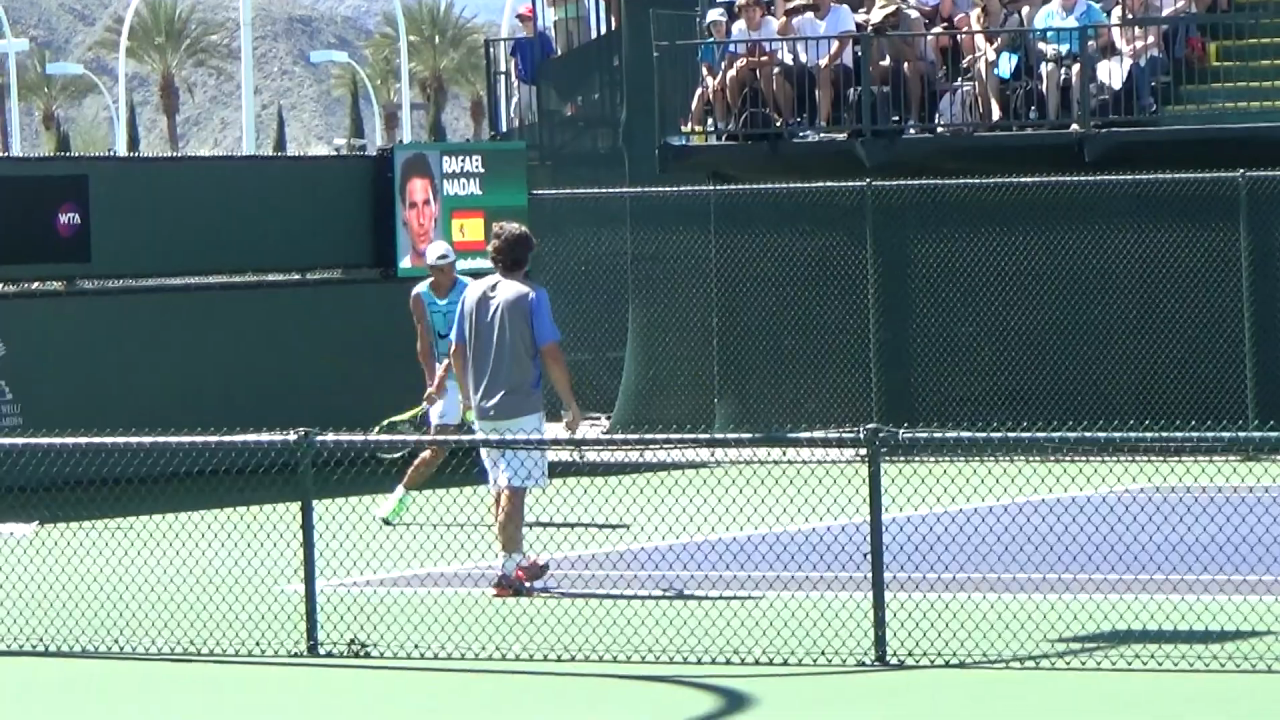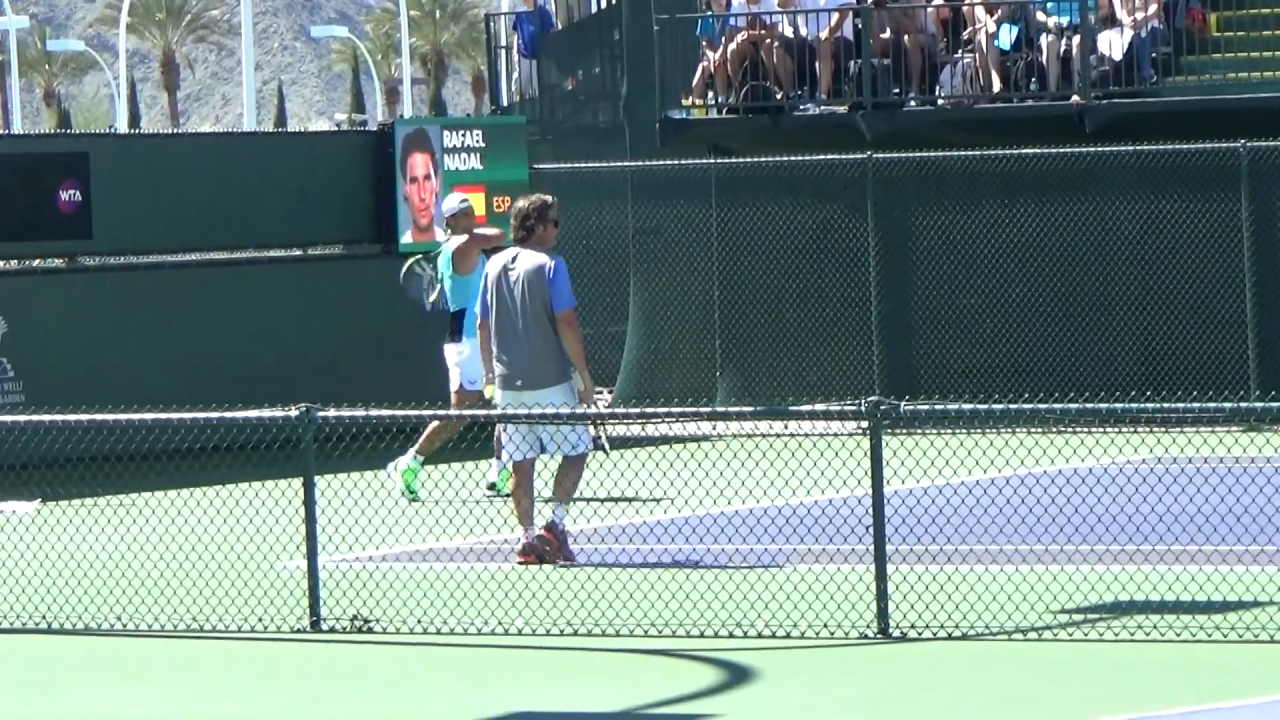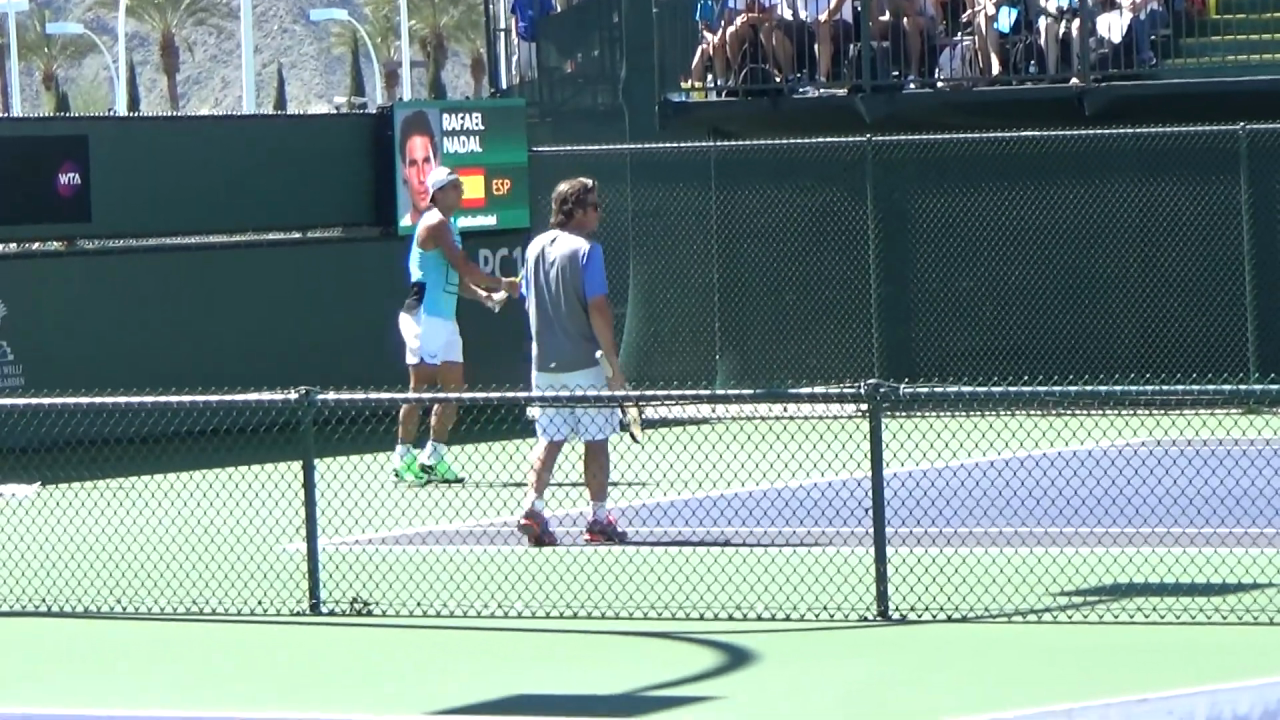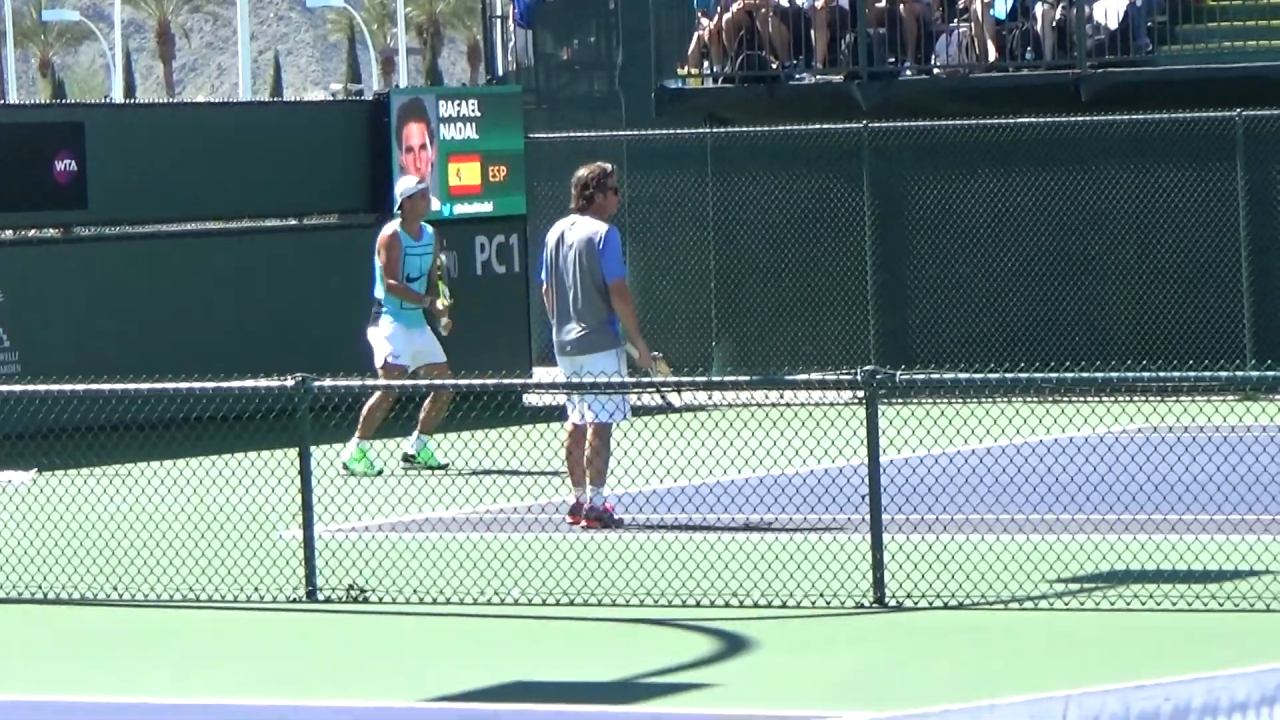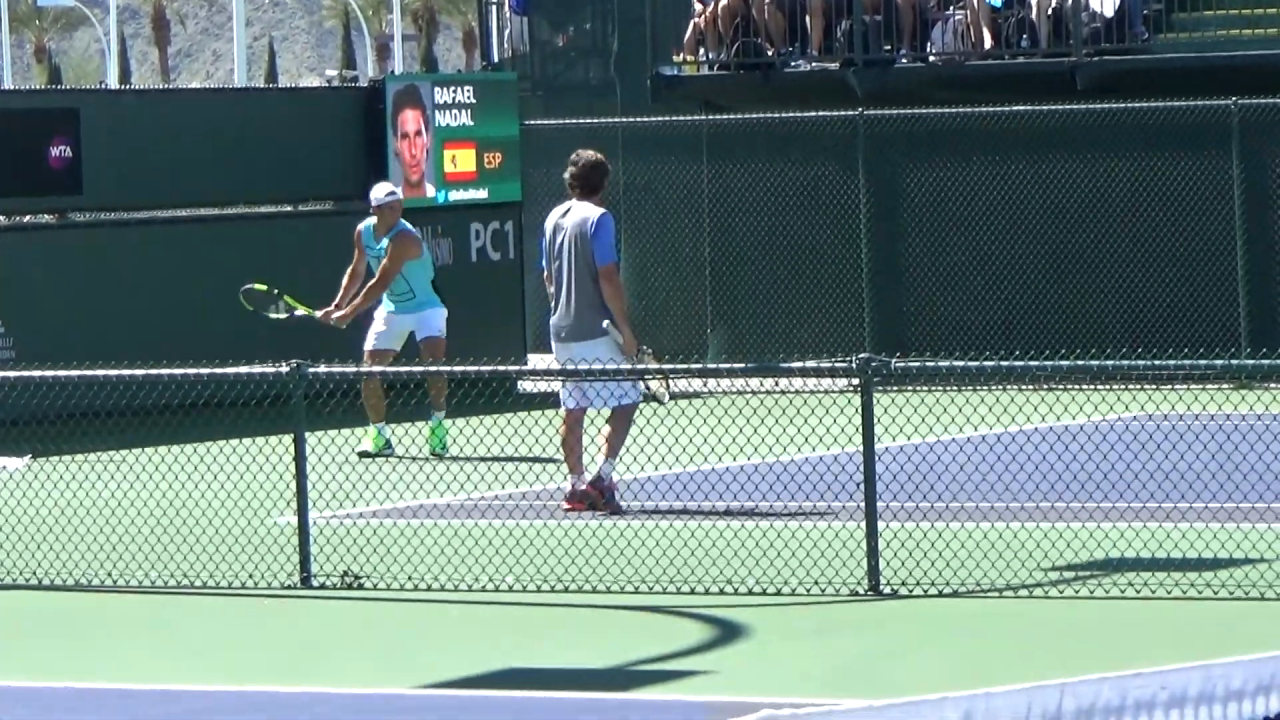
dt=0.5s
person 1, frame 1
left shoulder: (471, 293)
right shoulder: (531, 296)
left elbow: (457, 352)
right elbow: (551, 355)
left wrist: (468, 396)
right wrist: (571, 404)
left hip: (485, 410)
right hip: (521, 410)
left knee: (503, 490)
right knee: (513, 491)
left ankle: (518, 562)
right ankle: (507, 574)
person 1, frame 2
left shoulder: (494, 265)
right shoulder: (551, 265)
left elbow: (483, 326)
right elbow: (566, 323)
left wrist: (490, 370)
right wrist: (584, 374)
left hip: (509, 384)
right hip: (551, 382)
left knee: (521, 464)
right knee: (576, 453)
left ankle: (528, 540)
right ankle: (555, 524)
person 1, frame 3
left shoulder: (535, 247)
right shoulder: (586, 250)
right elbow: (598, 310)
right wrist: (613, 361)
left hip: (545, 364)
right hip: (585, 364)
left knee: (549, 439)
right knee: (596, 441)
left ankle: (533, 509)
right ankle: (599, 520)
person 1, frame 4
left shoulder: (555, 232)
right shoulder: (604, 234)
left elbow: (547, 291)
right elbow: (618, 293)
right wrist: (639, 342)
left hip: (566, 345)
right hip: (599, 345)
left knee: (577, 424)
right knee: (599, 425)
left ankle: (579, 500)
right ankle: (594, 506)
person 1, frame 5
left shoulder: (554, 218)
right shoulder: (598, 218)
right elbow: (608, 278)
right wrist: (626, 328)
left hip: (562, 331)
right hip: (596, 332)
left knee: (573, 410)
right knee: (625, 402)
left ankle: (577, 487)
right ankle: (603, 476)
person 2, frame 1
left shoulder: (470, 290)
right shoulder: (420, 296)
right elbow: (425, 343)
left wrist: (443, 378)
right wrist: (434, 384)
right hip: (445, 382)
right knee: (437, 449)
right ankle: (398, 498)
person 2, frame 2
left shoulder: (462, 248)
right shoulder: (464, 245)
right elbow: (503, 237)
right wrist: (476, 234)
left hip: (481, 341)
right hip: (469, 344)
left ankle: (501, 477)
right ankle: (409, 463)
person 2, frame 3
left shoulder: (446, 224)
right shoulder: (436, 224)
right elbow: (463, 266)
left wrist: (487, 296)
right wrist: (501, 283)
left hip: (444, 319)
right hip: (425, 316)
left knee: (453, 389)
right knee: (421, 387)
left ankle: (432, 459)
right ankle: (403, 458)
person 2, frame 4
left shoulder: (431, 235)
right shoulder: (391, 236)
left elbow: (434, 280)
right elbow: (391, 284)
left wrist: (438, 307)
right wrist: (426, 305)
left hip: (420, 326)
right hip: (390, 323)
left knee: (444, 386)
right knee: (390, 388)
left ankle: (416, 449)
right ankle: (355, 451)
person 2, frame 5
left shoulder: (404, 238)
right shoulder: (363, 231)
left elbow: (379, 285)
right elbow: (356, 270)
left wrist: (348, 314)
right wrist: (337, 305)
left hip: (426, 307)
right hip: (391, 310)
left knee: (434, 361)
right knee: (369, 374)
left ankle: (437, 424)
right ankle: (379, 435)
